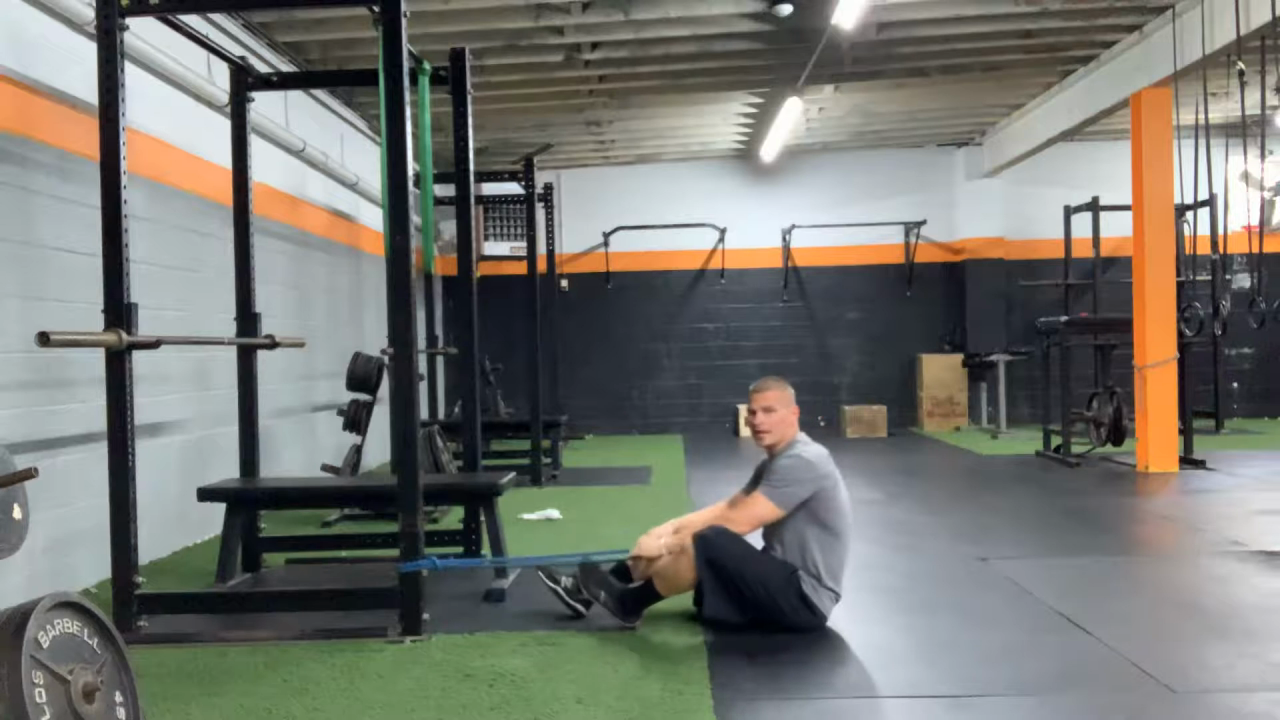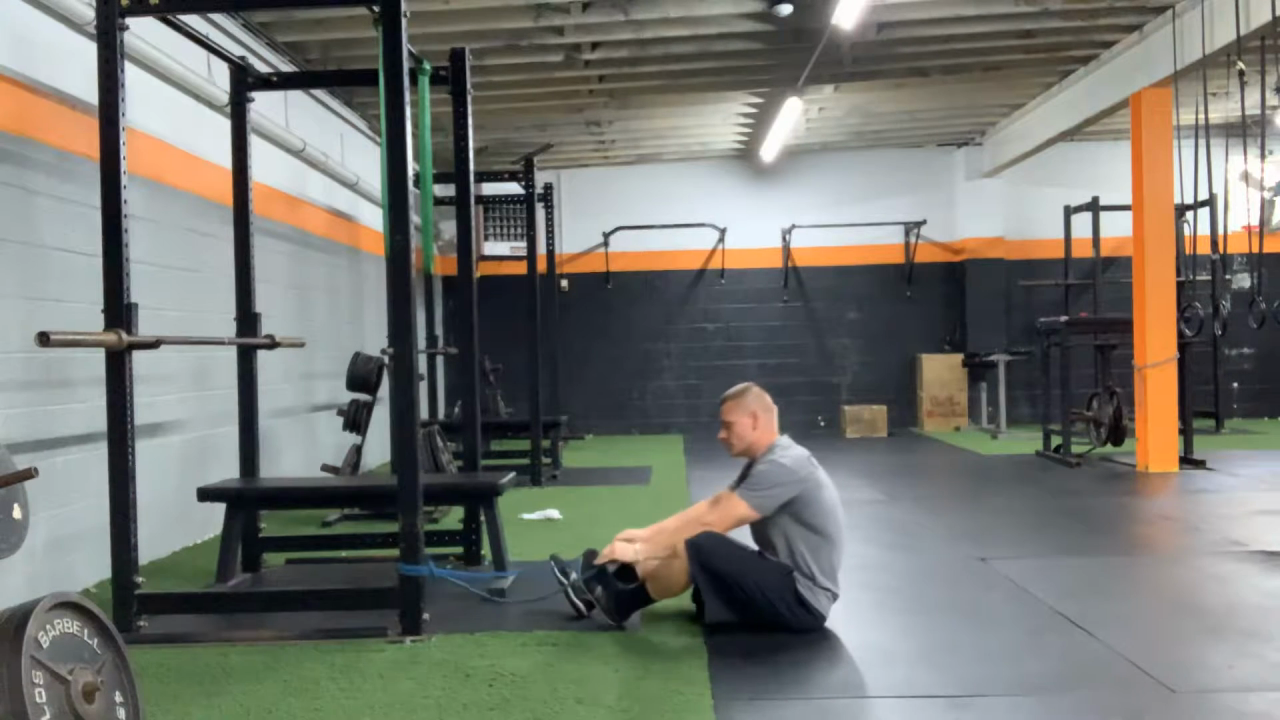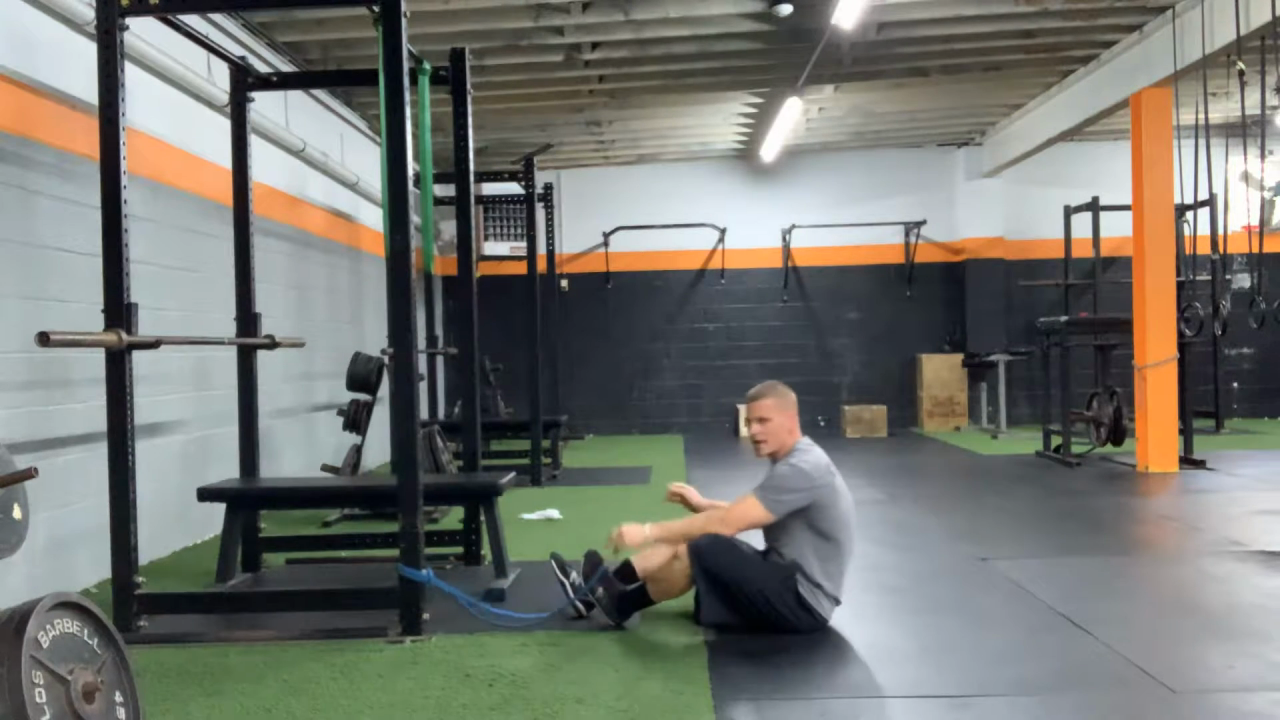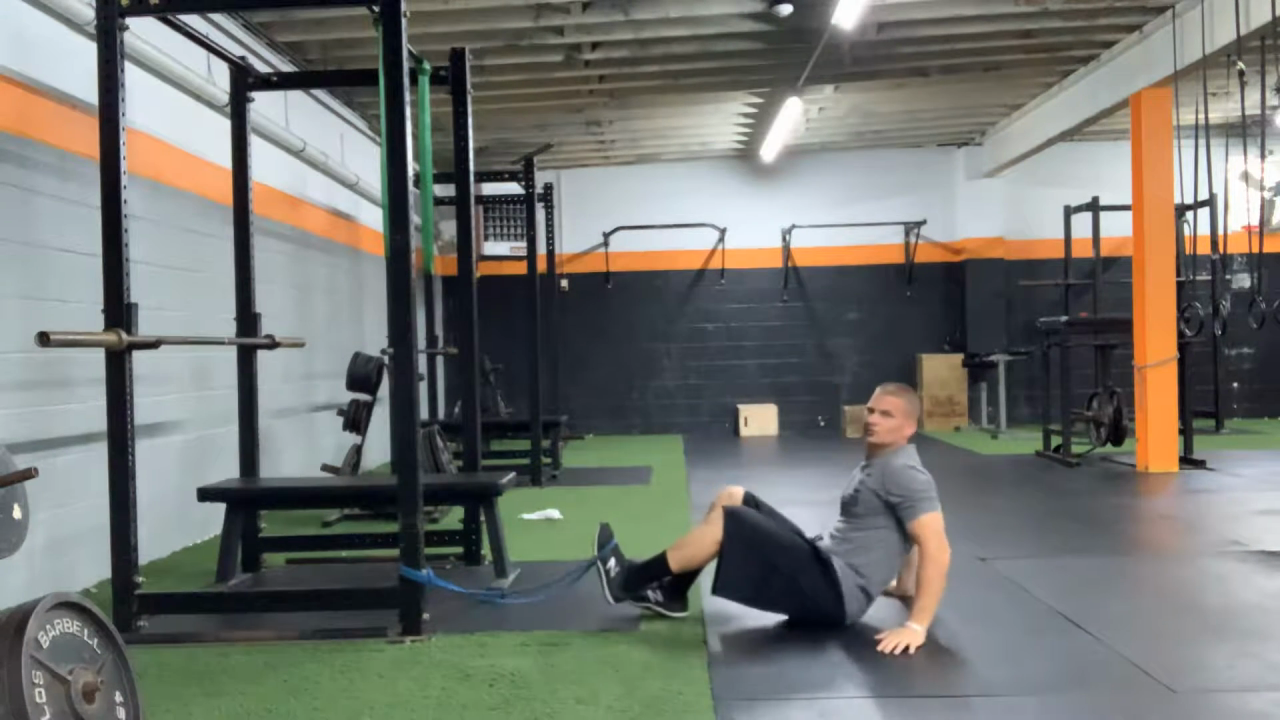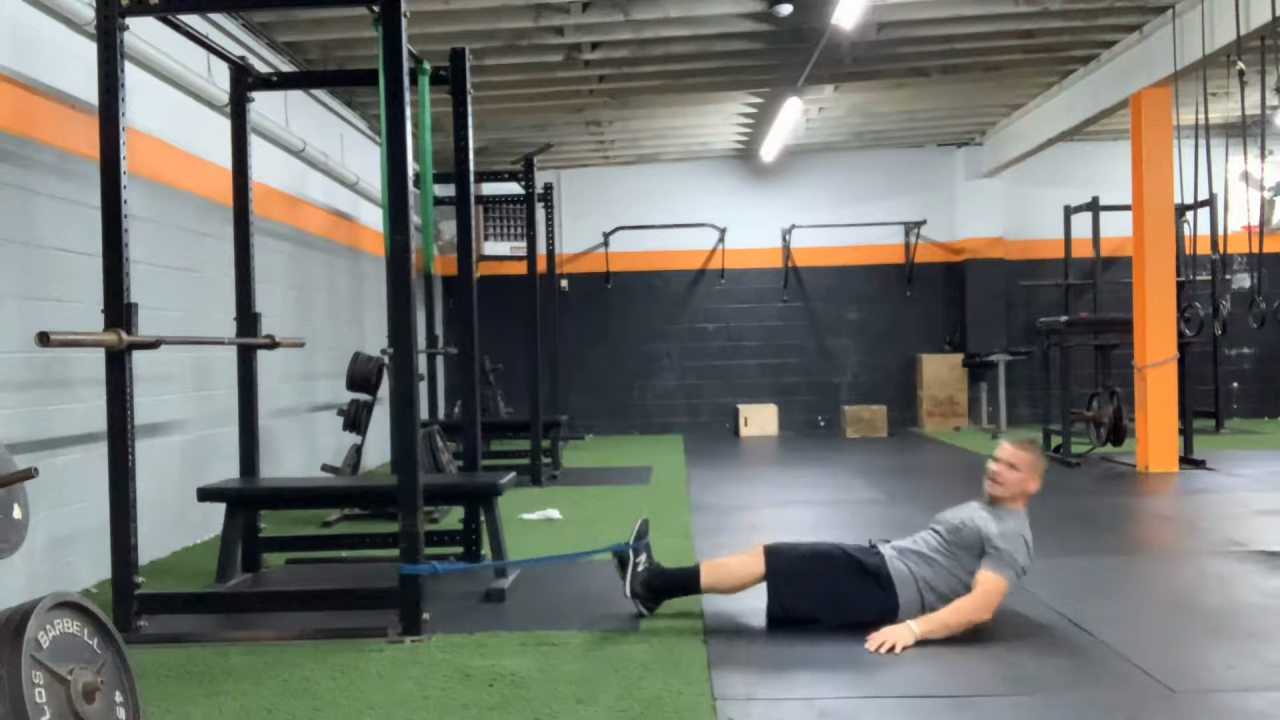
dt=1s
person 1, frame 1
left shoulder: (803, 462)
right shoulder: (776, 462)
left elbow: (738, 523)
right elbow: (728, 508)
left wrist: (665, 545)
right wrist: (670, 529)
left hip: (805, 600)
right hip: (783, 579)
left knee: (706, 542)
right knee: (681, 541)
left ankle: (627, 603)
right ankle: (584, 591)
person 1, frame 2
left shoulder: (783, 466)
right shoulder: (767, 462)
left elbow: (712, 522)
right elbow: (710, 507)
left wrist: (639, 551)
right wrist: (646, 534)
left hip: (802, 601)
right hip: (785, 578)
left knee: (698, 547)
right knee: (682, 542)
left ankle: (619, 604)
right ankle: (599, 588)
person 1, frame 3
left shoulder: (800, 469)
right shoulder: (792, 460)
left elbow: (727, 524)
right elbow: (741, 513)
left wrist: (648, 533)
right wrist: (701, 504)
left hip: (802, 603)
right hip: (789, 579)
left knee: (698, 549)
right knee: (685, 539)
left ankle: (620, 604)
right ankle: (600, 588)
person 1, frame 4
left shoulder: (903, 473)
right shoulder: (878, 464)
left elbow: (936, 550)
right elbow: (905, 534)
left wrist: (916, 626)
right wrist: (903, 584)
left hip: (833, 595)
right hip: (821, 562)
left knee: (727, 520)
right knee: (731, 497)
left ankle: (631, 581)
right ankle: (672, 594)
person 1, frame 5
left shoulder: (1010, 537)
right shoulder: (983, 509)
left elbow: (981, 605)
left wrist: (912, 628)
left hip: (892, 588)
right hip: (880, 562)
left knee: (764, 561)
right knee: (766, 553)
left ankle: (654, 582)
right ankle: (656, 586)
